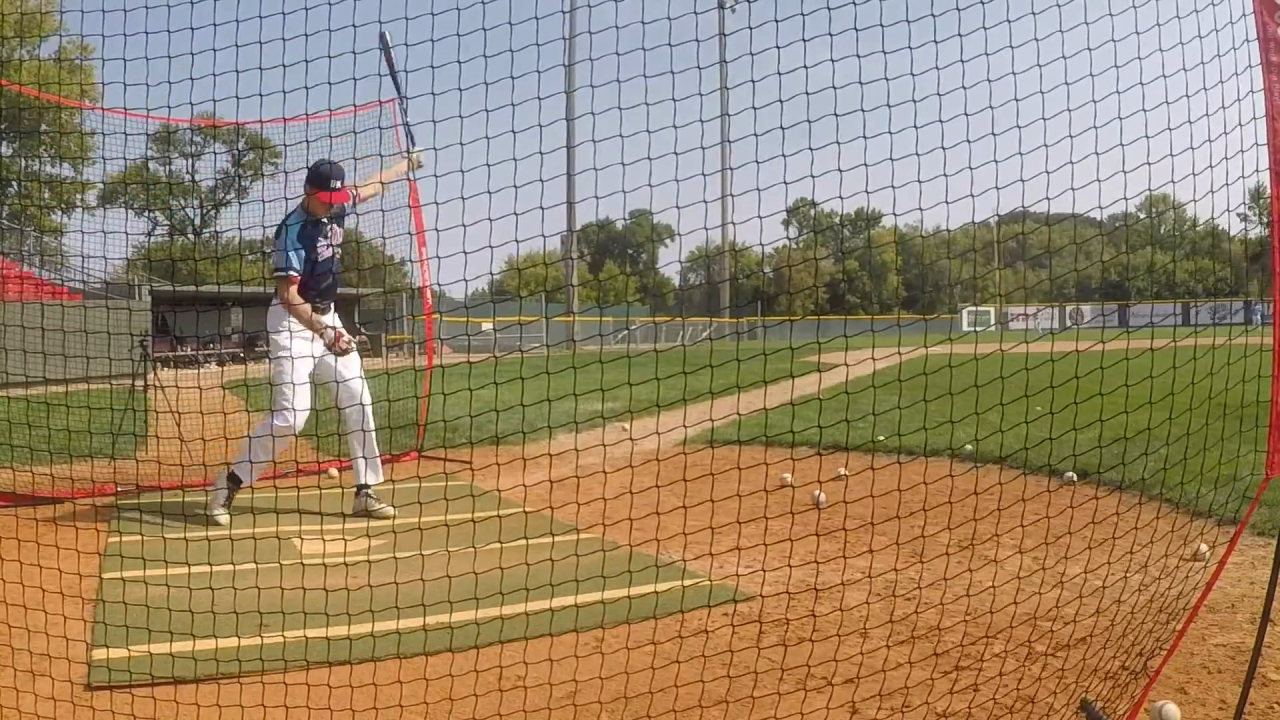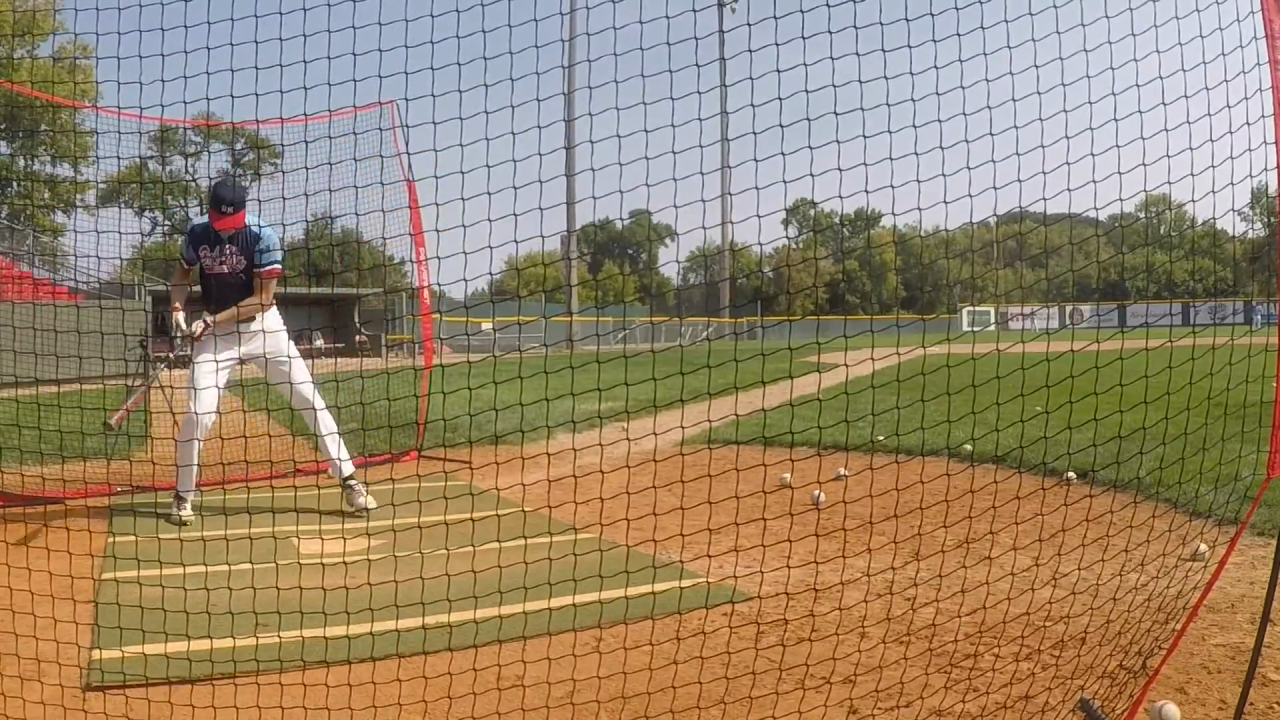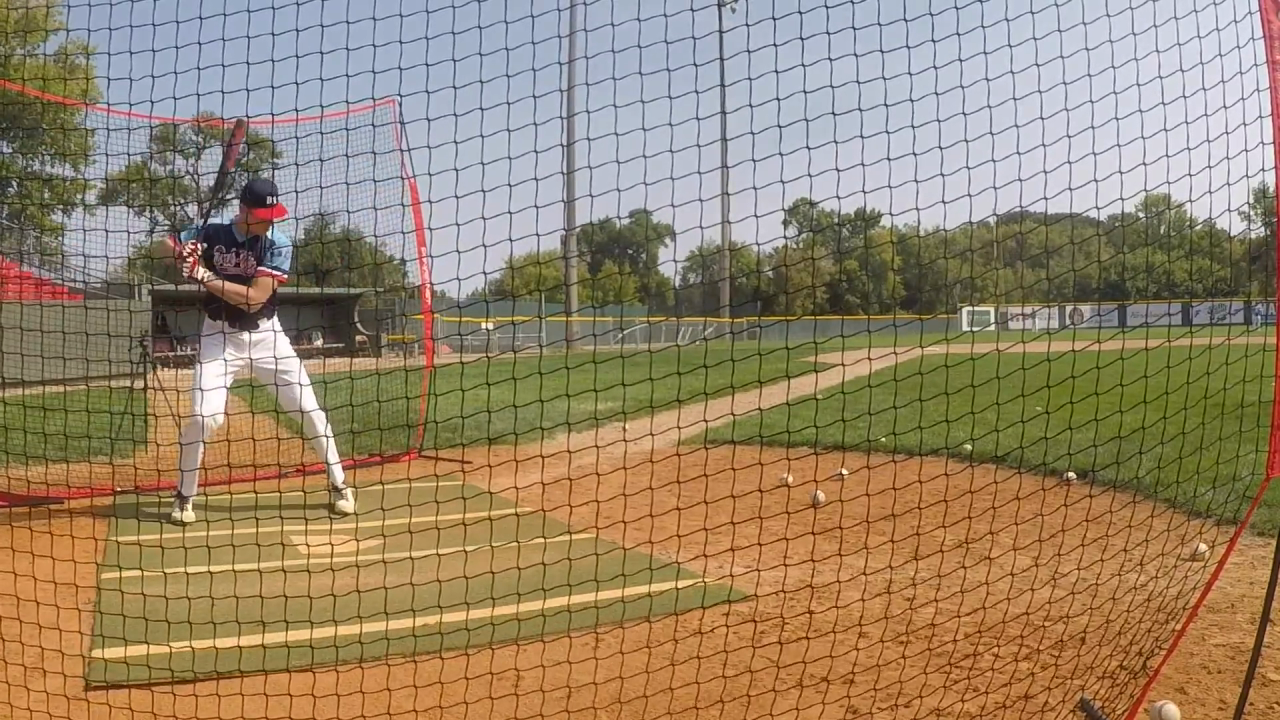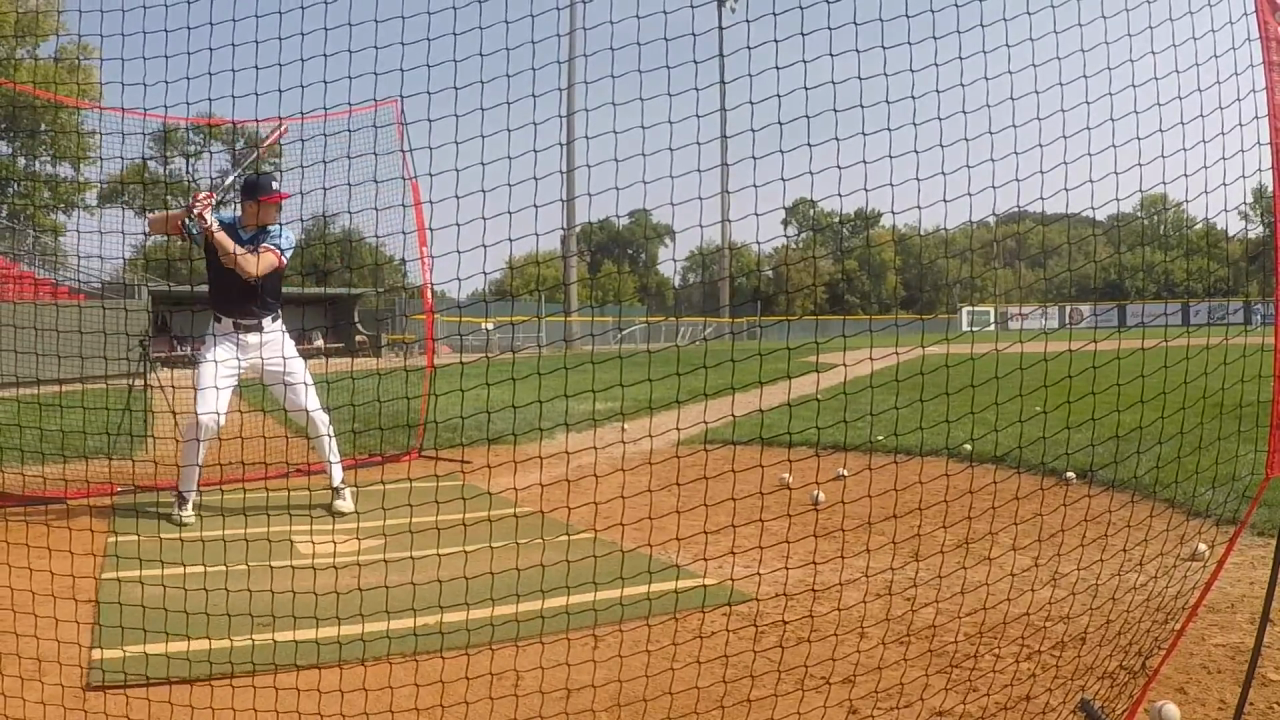
dt=0.7s
person 1, frame 1
left shoulder: (334, 207)
right shoulder: (292, 231)
left elbow: (369, 187)
right elbow: (288, 296)
left wrist: (407, 165)
right wrist: (328, 333)
left hip: (326, 316)
right hip: (291, 323)
left knee: (357, 402)
right knee: (291, 416)
left ankle: (364, 491)
right ankle: (229, 482)
person 1, frame 2
left shoulder: (262, 236)
right shoulder: (196, 234)
left elbow: (262, 298)
right elbow: (182, 274)
left wrist: (212, 321)
right wrist: (177, 306)
left hip: (263, 324)
right hip: (214, 328)
left knee: (310, 400)
right knee: (198, 414)
left ankle: (349, 481)
right ankle: (183, 495)
person 1, frame 3
left shoulder: (278, 244)
right shoulder: (212, 232)
left elbow: (254, 298)
left wrist: (204, 276)
right wrist: (182, 253)
left hip: (265, 333)
right hip: (219, 335)
left knee: (309, 408)
right knee: (204, 416)
left ankle: (339, 484)
right ankle: (185, 496)
person 1, frame 4
left shoulder: (281, 236)
right shoulder: (216, 223)
left elbow: (251, 269)
right elbow: (153, 224)
left wrist: (210, 227)
right wrist: (190, 213)
left hip: (271, 334)
right hip: (225, 336)
left knee: (311, 411)
right knee: (205, 417)
left ankle: (338, 484)
right ankle: (185, 495)
